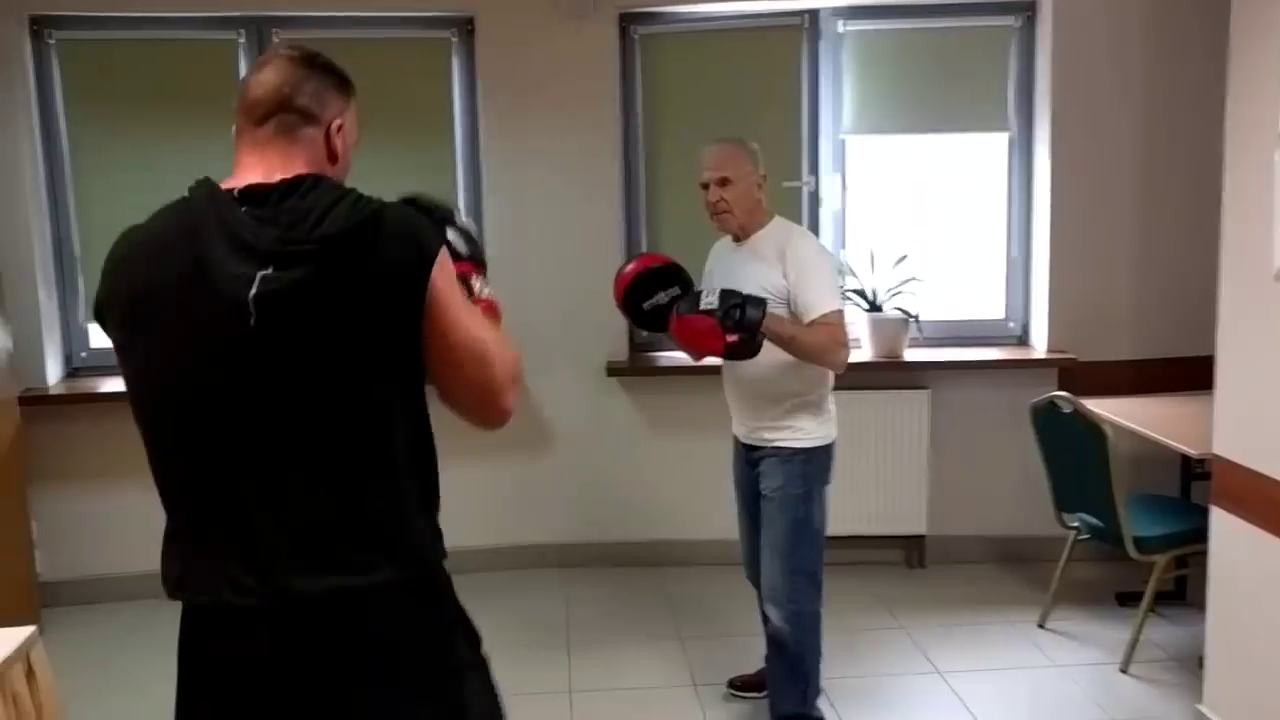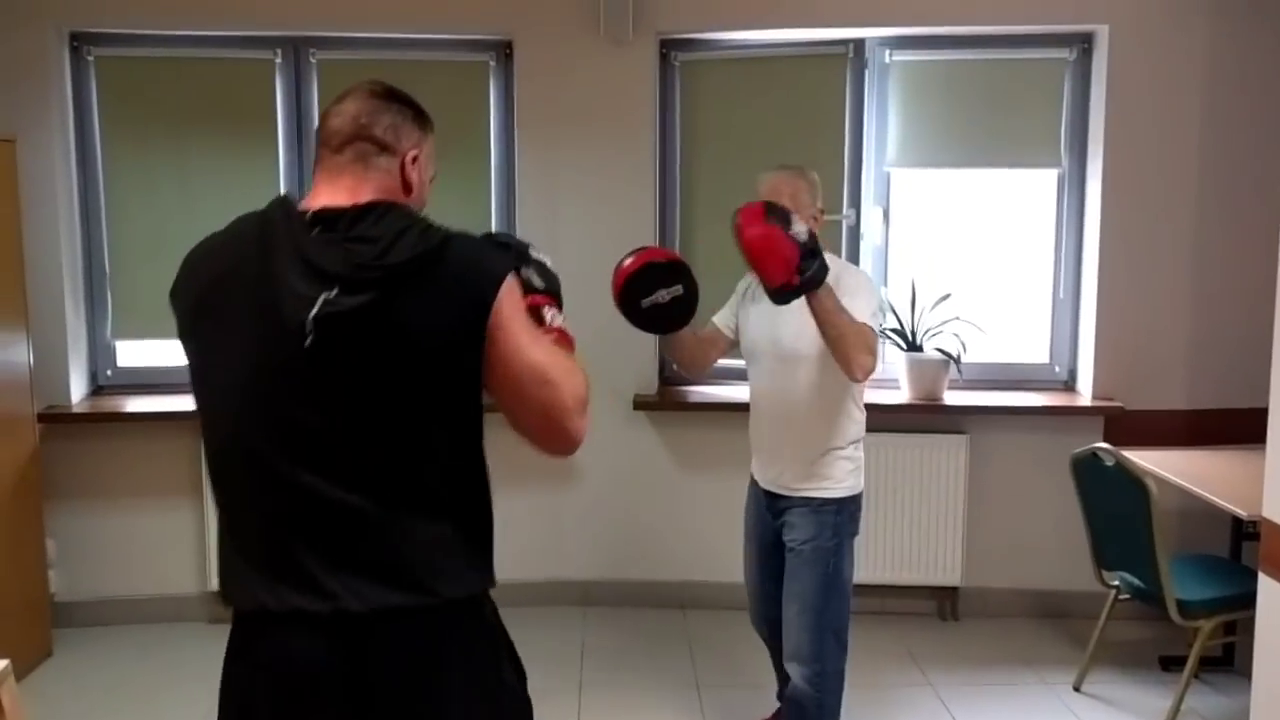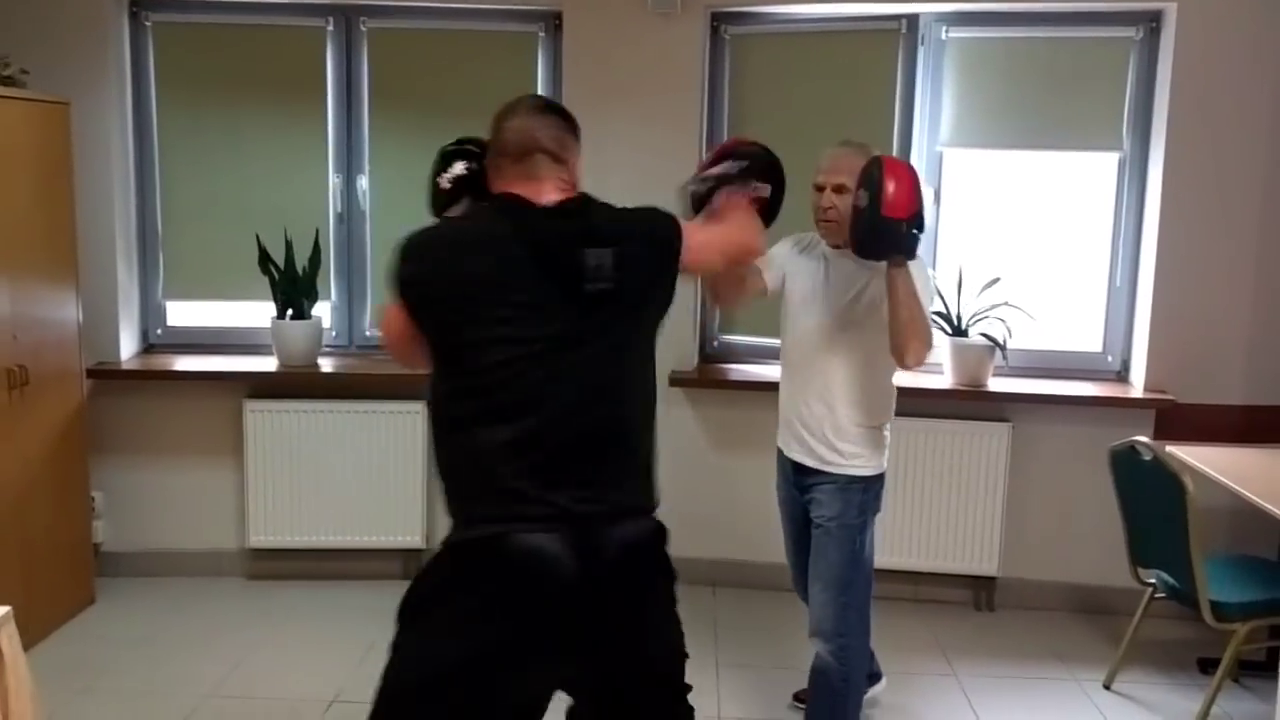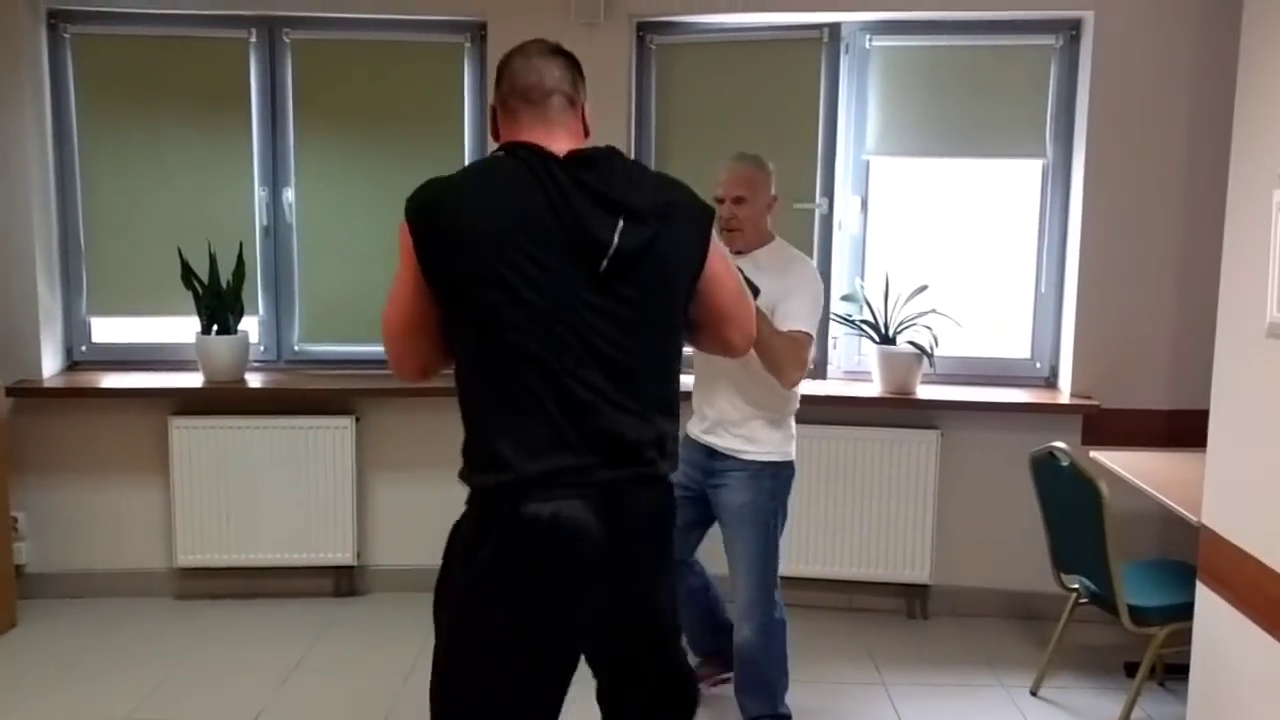
dt=0.7s
person 1, frame 1
left shoulder: (139, 261)
right shoulder: (397, 245)
right elbow: (493, 400)
right wrist: (455, 279)
left hip: (230, 626)
right hip: (385, 616)
person 1, frame 2
left shoulder: (209, 274)
right shoulder: (465, 273)
right elbow: (562, 427)
right wrist: (540, 304)
left hip: (277, 645)
right hip: (436, 644)
person 1, frame 3
left shoulder: (430, 257)
right shoulder: (639, 241)
right elbow: (743, 238)
right wrist: (735, 192)
left hip: (495, 563)
right hip: (623, 552)
person 1, frame 4
left shoulder: (443, 210)
right shoulder: (672, 209)
left elbow: (413, 360)
right elbow: (735, 334)
left hip: (521, 521)
right hip: (640, 509)
person 2, frame 1
left shoulder: (799, 250)
right shoulder: (720, 254)
left elbow: (835, 351)
left wrist: (763, 320)
left hip: (796, 445)
right hip: (748, 441)
left knee: (787, 584)
right knee: (763, 572)
right ankle: (785, 669)
person 2, frame 2
left shoulder: (848, 283)
right shoulder: (753, 286)
left elbow: (859, 363)
right elbow: (695, 361)
left wrist: (810, 286)
left hip: (823, 495)
right hip: (765, 486)
left knee: (810, 640)
right knee: (770, 622)
person 2, frame 3
left shoulder: (897, 267)
right shoulder: (797, 251)
left elbow: (913, 354)
right elbow: (728, 293)
left wrist: (897, 262)
left hip: (849, 470)
right hip: (793, 458)
left knee: (835, 612)
right knee: (814, 592)
person 2, frame 4
left shoulder: (795, 272)
left elbow: (792, 369)
left hip: (757, 461)
right hip: (697, 445)
left knee: (754, 598)
right ankle: (720, 650)
